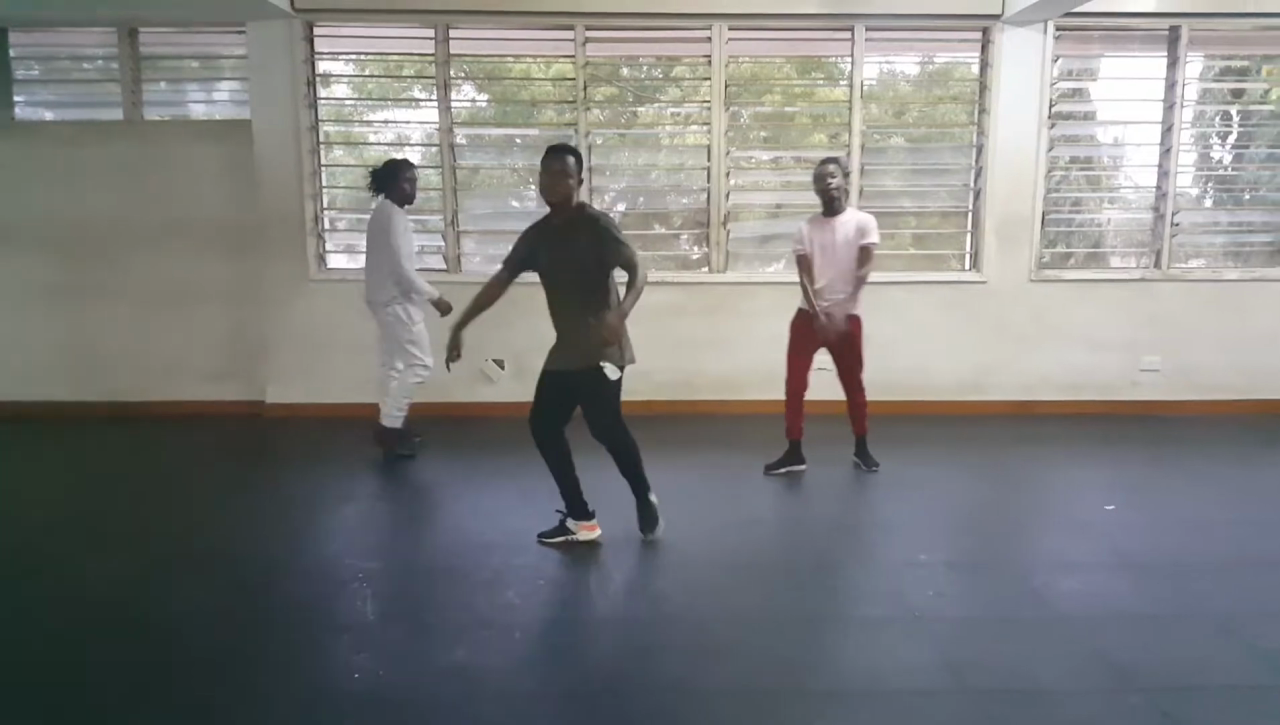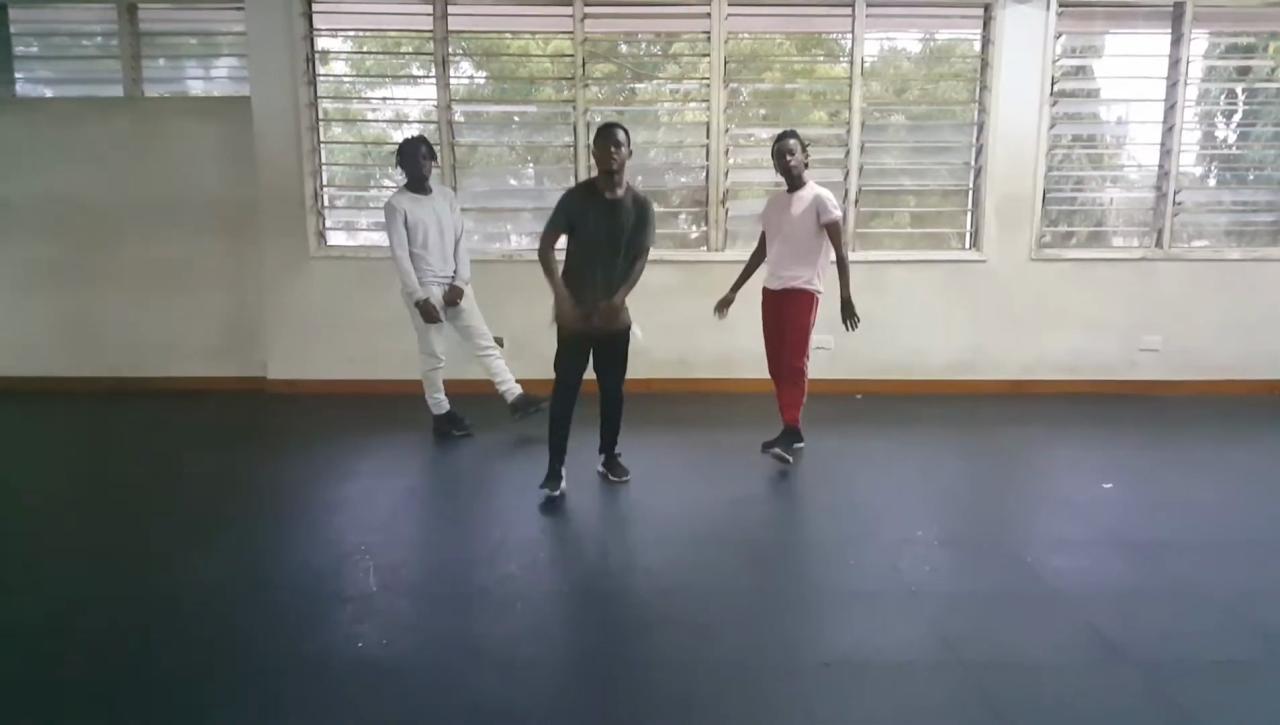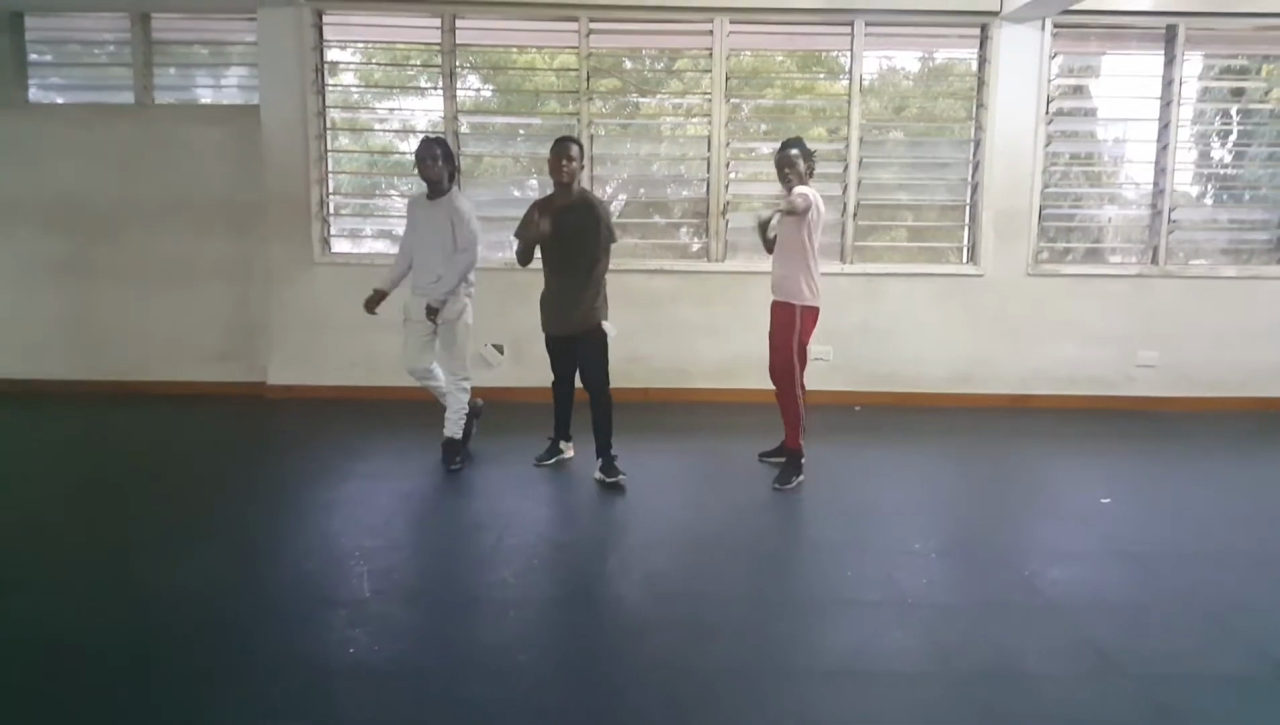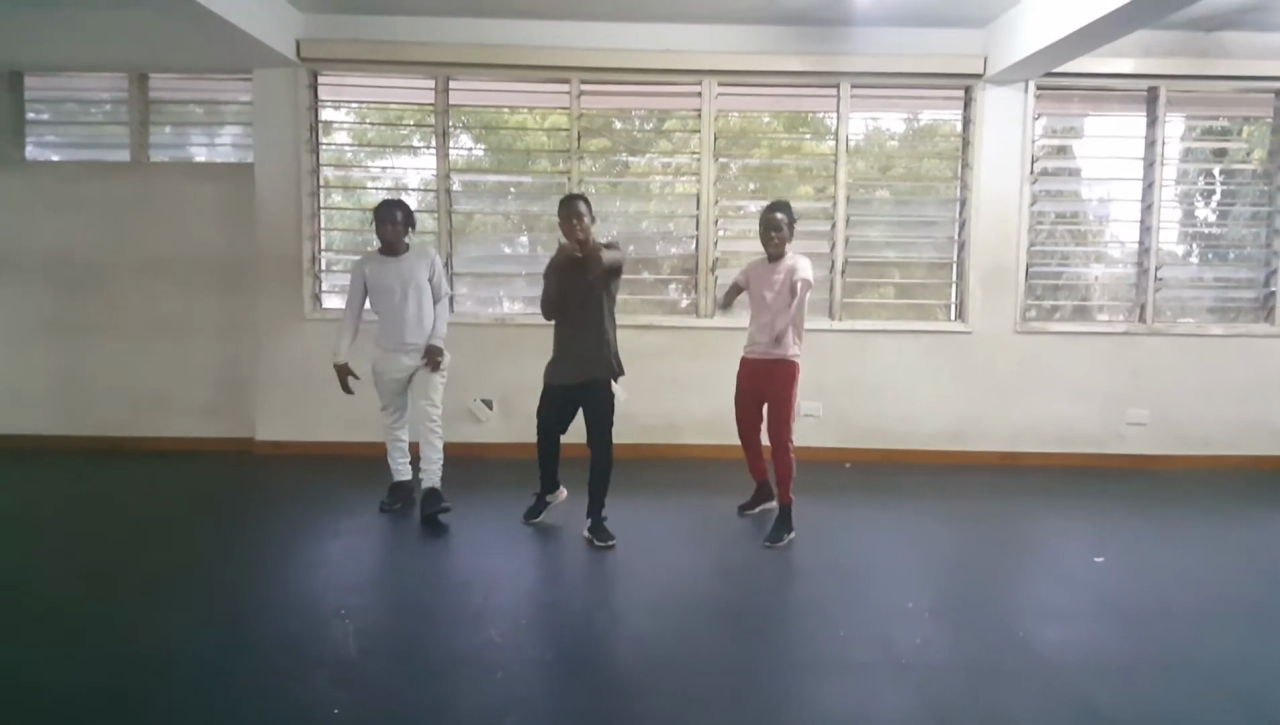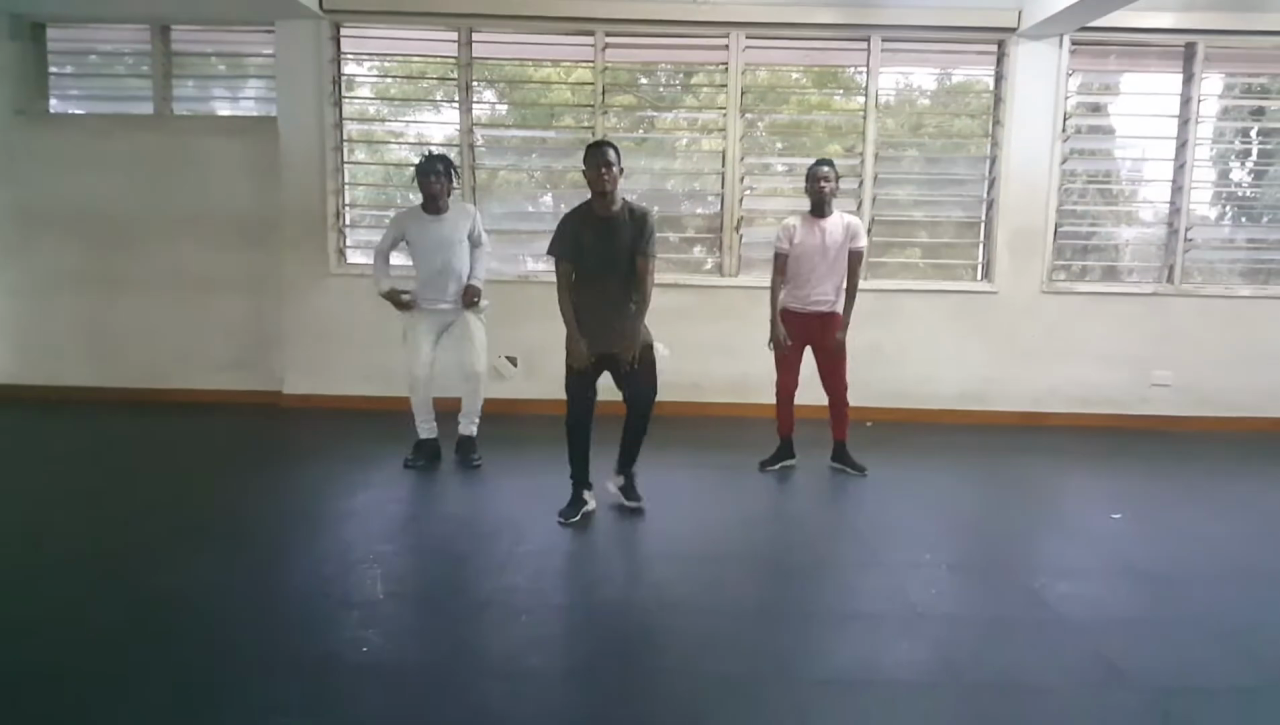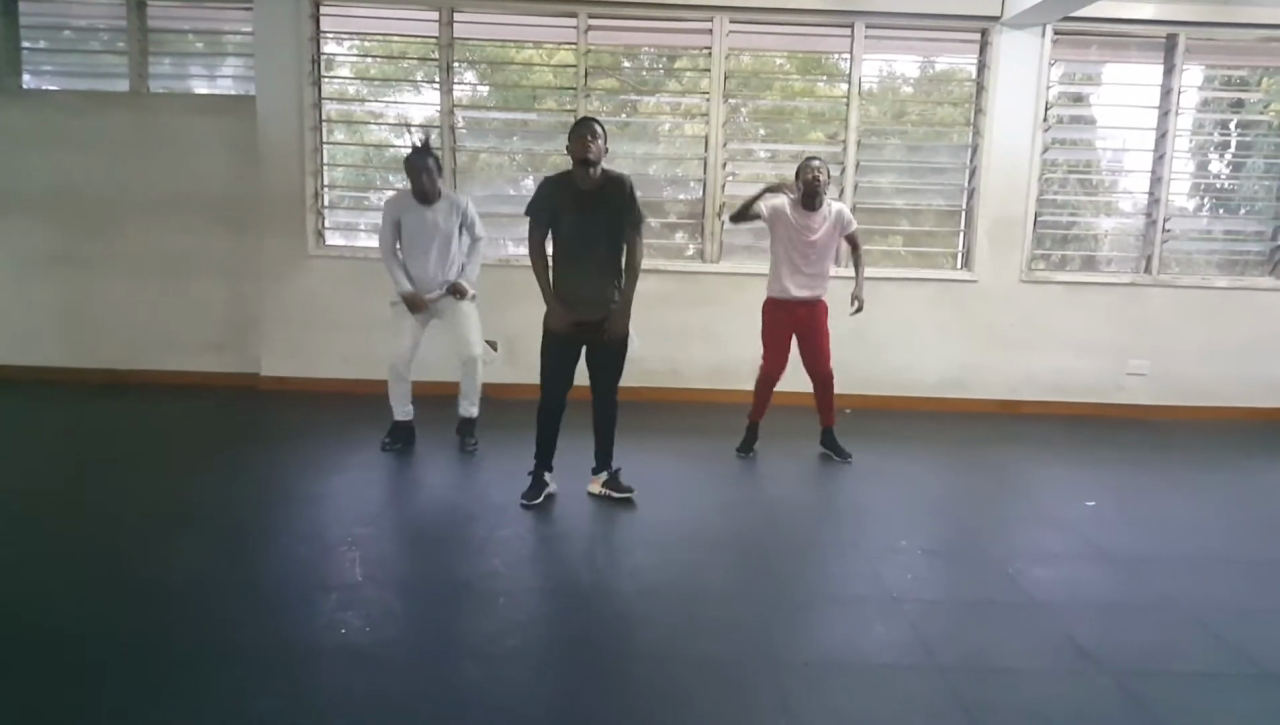
dt=0.7s
person 1, frame 1
left shoulder: (597, 225)
right shoulder: (536, 235)
left elbow: (637, 272)
right elbow: (501, 281)
left wrist: (621, 311)
right wrist: (460, 327)
left hip: (602, 348)
right hip: (565, 350)
left knee: (606, 426)
right knee: (543, 426)
left ankle: (644, 498)
right ankle: (581, 517)
person 1, frame 2
left shoulder: (640, 205)
right shoulder: (575, 198)
left elbow: (640, 258)
right elbow: (545, 248)
left wrist: (619, 299)
right wrist: (560, 295)
left hip: (614, 313)
right hip: (575, 311)
left knee: (612, 389)
right knee: (565, 387)
left ankle: (608, 455)
right ankle: (555, 468)
person 1, frame 3
left shoulder: (593, 206)
right shoulder: (538, 209)
left elbow: (603, 259)
right elbow: (523, 258)
left wrist: (587, 304)
right wrist: (530, 236)
left hip: (589, 312)
right hip: (554, 311)
left knee: (597, 384)
right knee: (562, 379)
left ankle: (605, 459)
right ankle: (562, 441)
person 1, frame 4
left shoulder: (607, 256)
right shoulder: (559, 264)
left elbow: (617, 257)
right elbow: (548, 312)
left wrist: (598, 256)
right wrist: (556, 265)
left hip: (598, 365)
right hip: (563, 365)
left knee: (601, 443)
right knee: (547, 431)
left ankle: (595, 519)
right ankle: (549, 490)
person 1, frame 5
left shoulder: (640, 218)
right shoulder: (572, 222)
left elbow: (646, 276)
right elbow: (564, 283)
left wrist: (638, 330)
right wrist: (572, 337)
left hip: (627, 331)
right hip: (586, 333)
left knee: (642, 400)
right knee: (579, 408)
left ankle: (625, 476)
right ankle: (581, 491)
person 1, frame 6
left shoulder: (620, 187)
right shoulder: (551, 189)
left elbow: (634, 249)
right elbow: (536, 246)
left wrist: (625, 305)
right wrist: (551, 303)
left hip: (608, 312)
right hip: (564, 313)
left knee: (606, 394)
right knee: (552, 393)
left ankle: (603, 473)
right ankle: (542, 474)
person 2, frame 1
left shoulder: (863, 222)
right shoulder: (806, 227)
left elbow: (862, 270)
right elbow: (806, 277)
left wrist: (843, 310)
right wrist: (818, 312)
left hip: (845, 316)
right hip: (808, 315)
left knee: (853, 385)
right knee: (794, 384)
left ankle: (861, 448)
right ankle: (794, 453)
person 2, frame 2
left shoulder: (820, 198)
right shoulder: (773, 203)
left elbow: (839, 248)
right elbow: (761, 251)
left wrist: (846, 296)
right wrist: (733, 291)
left hip: (803, 291)
right hip: (772, 292)
left knee: (794, 362)
right knee: (777, 365)
left ankle: (790, 437)
right ankle: (790, 430)
person 2, frame 3
left shoulder: (805, 195)
right shoulder: (789, 202)
left elbow: (796, 208)
right wrist: (764, 229)
left hip: (799, 304)
right hip: (783, 300)
left knee: (790, 378)
right knee: (779, 375)
left ankle: (795, 459)
right ankle: (791, 442)
person 2, frame 4
left shoulder: (799, 265)
right shoulder: (752, 268)
left elbow: (798, 297)
right elbow: (727, 299)
left wrist: (782, 329)
right wrist: (727, 295)
left hip: (782, 361)
right hip: (752, 359)
left knee: (781, 436)
right knee: (747, 429)
left ankle: (785, 517)
right ankle: (764, 491)
person 2, frame 5
left shoulder: (851, 226)
right shoulder: (790, 226)
left elbow: (852, 279)
right elbow: (778, 277)
left wrist: (843, 325)
right wrist: (775, 324)
left hip: (829, 318)
right hip: (793, 316)
left knee: (837, 388)
right knee: (786, 386)
left ankle: (840, 451)
right ankle: (785, 449)
person 2, frame 6
left shoulder: (839, 212)
right shoulder: (780, 207)
left elbow: (856, 248)
right elbow: (736, 219)
left wrist: (859, 286)
right wrist: (766, 190)
left hip: (813, 306)
right hip: (778, 305)
left knee: (822, 372)
right knee: (771, 370)
left ankle: (828, 436)
right ankle: (752, 431)
person 3, frame 1
left shoulder: (386, 213)
right shoulder: (392, 215)
right elbow: (401, 266)
right wrist: (434, 296)
left hip: (384, 301)
right hip: (396, 302)
left knee: (392, 365)
right knee: (420, 363)
left ankle: (391, 426)
right ankle: (390, 426)
person 3, frame 2
left shoulder: (447, 196)
right shoulder: (397, 205)
left elbow: (459, 241)
right elbow: (400, 255)
left wrist: (460, 282)
right wrist: (419, 297)
left hip: (455, 285)
right hip: (425, 289)
left knee: (483, 341)
right knee: (433, 355)
left ankle: (515, 397)
right ankle: (442, 416)
person 3, frame 3
left shoulder: (459, 206)
right shoulder: (415, 204)
left elbow: (468, 257)
left wrist: (438, 298)
right wrist: (383, 288)
left hip: (453, 300)
right hip: (419, 299)
left knee: (455, 371)
right knee: (416, 364)
left ankle: (454, 439)
right ankle: (468, 407)
person 3, frame 4
left shoulder: (427, 258)
right shoulder: (364, 267)
left elbow: (442, 300)
right elbow: (352, 313)
left wrist: (437, 341)
right wrist: (341, 359)
left hip: (427, 354)
right hip: (389, 356)
left knee: (430, 417)
right knee: (394, 421)
left ankle: (431, 489)
right ankle: (402, 483)
person 3, frame 5
left shoulder: (468, 215)
right shoulder: (404, 219)
left elbow: (481, 249)
right elbow: (381, 253)
left wrist: (475, 283)
right wrist: (385, 288)
left hip: (463, 306)
right hip: (423, 309)
left knee: (475, 368)
right knee: (420, 375)
left ankle: (467, 436)
right ankle: (427, 440)
person 3, frame 6
left shoulder: (459, 204)
right shoulder: (395, 205)
left elbow: (477, 240)
right elbow: (388, 252)
left wrist: (466, 279)
right wrist: (406, 290)
left hip: (452, 292)
right hip: (413, 293)
left knee: (472, 351)
right knee: (399, 358)
left ankle: (468, 421)
right ankle: (402, 424)
